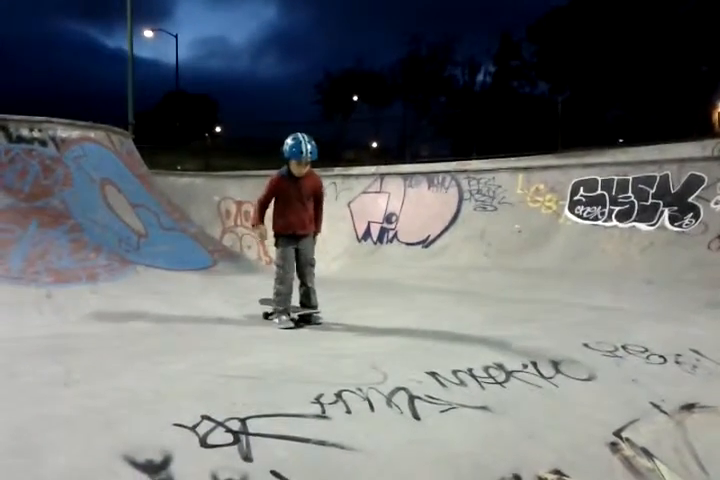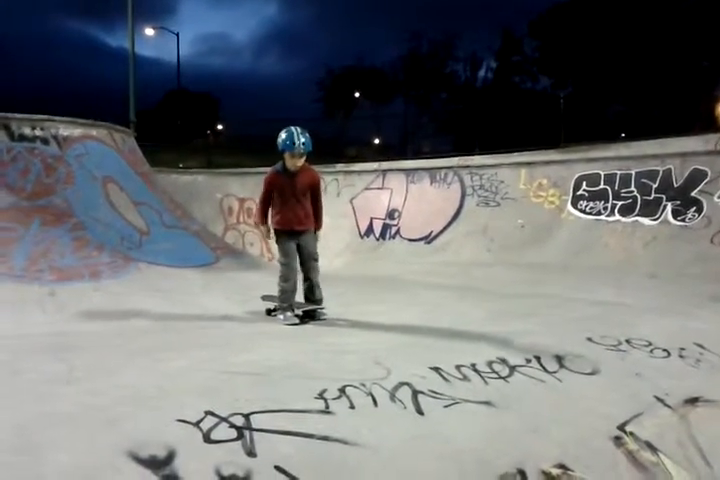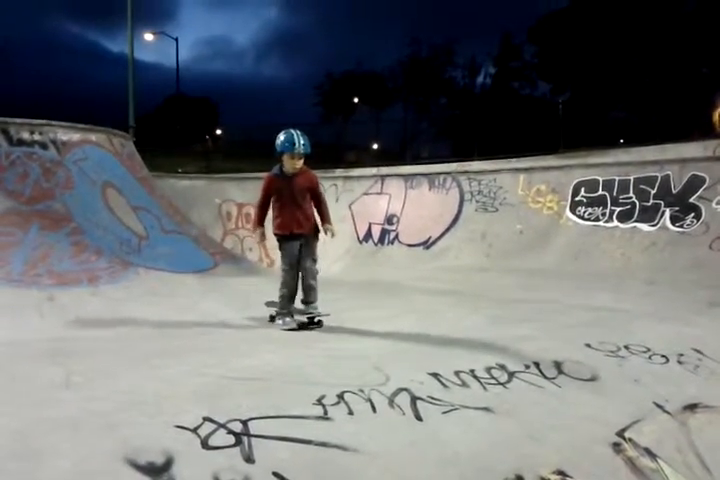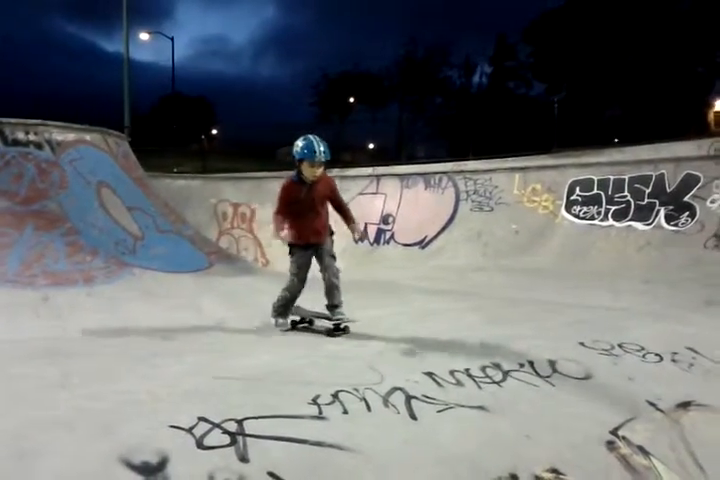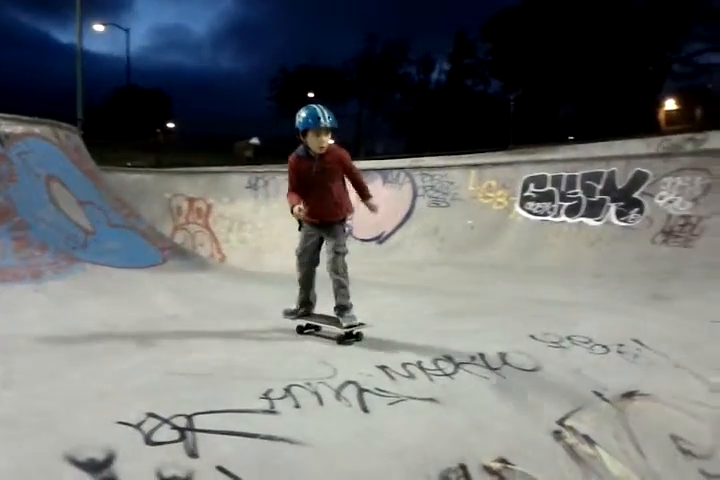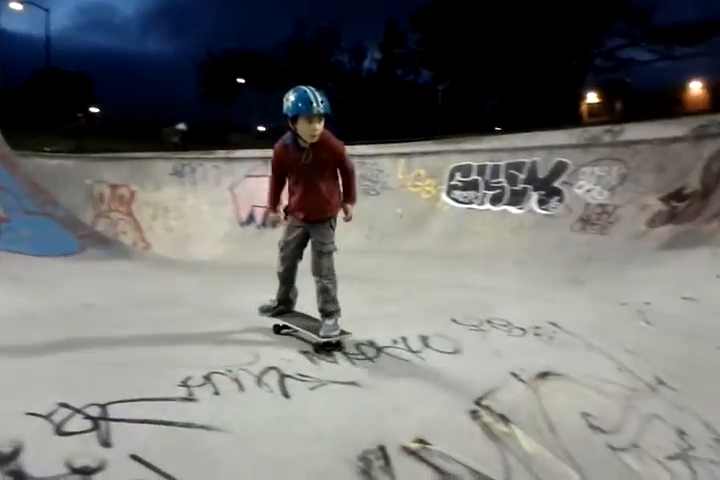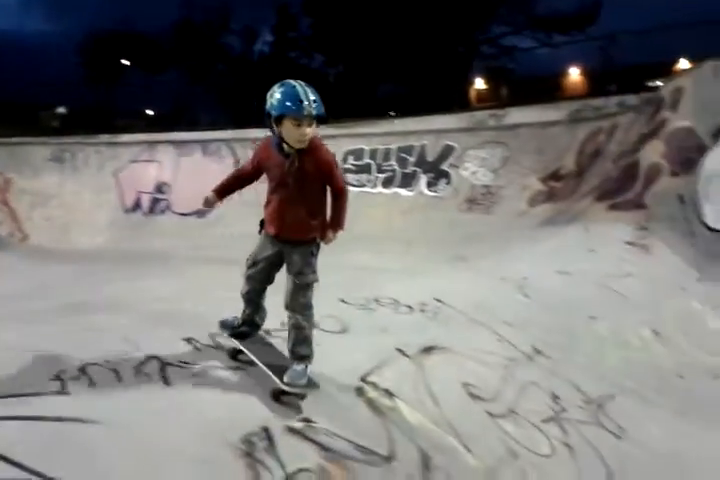
dt=0.4s
person 1, frame 1
left shoulder: (315, 181)
right shoulder: (278, 180)
left elbow: (318, 206)
right elbow: (263, 202)
left wrist: (316, 230)
right wrist: (259, 224)
left hip: (306, 234)
right hip: (284, 234)
left knee: (307, 273)
right knee: (284, 273)
left ankle: (308, 310)
right ankle: (281, 312)
person 1, frame 2
left shoulder: (312, 175)
right shoulder: (274, 175)
left elbow: (317, 202)
right elbow: (265, 200)
left wrist: (317, 227)
right wrist: (263, 223)
left hip: (307, 229)
right hip: (283, 229)
left knee: (310, 267)
right knee: (288, 269)
left ankle: (313, 304)
right ankle: (285, 309)
person 1, frame 3
left shoulder: (310, 177)
right shoulder: (272, 179)
left elbow: (319, 200)
right elbow: (263, 203)
left wrist: (326, 222)
right wrist: (260, 226)
left hip: (309, 231)
right hip: (285, 233)
left knee: (309, 269)
right knee: (290, 274)
left ankle: (310, 303)
right ankle: (284, 314)
person 1, frame 4
left shoulder: (327, 183)
right shoulder: (289, 186)
left elbow: (339, 204)
right elbow: (279, 213)
left wrist: (351, 222)
right wrist: (280, 230)
left hip: (323, 237)
right hip: (299, 241)
left knee: (330, 271)
right knee: (297, 280)
left ankle: (335, 308)
right ankle: (279, 312)
person 1, frame 5
left shoulder: (339, 155)
right shoulder: (296, 161)
left elbow: (355, 177)
right elbow: (293, 190)
left wrist: (367, 198)
right wrist: (295, 206)
left hip: (336, 220)
right hip: (311, 221)
left knee: (337, 266)
right knee: (304, 264)
left ankle: (345, 310)
right ankle: (305, 305)
person 1, frame 6
left shoulder: (332, 145)
right shoulder: (283, 148)
left elbow: (347, 171)
right elbow: (277, 180)
left wrist: (349, 201)
right wrist: (273, 208)
left hip: (324, 216)
right hip: (296, 215)
left knee: (323, 267)
right knee: (286, 260)
left ankle: (331, 315)
right ankle: (284, 300)
person 1, frame 7
left shoulder: (321, 156)
right shoulder: (267, 149)
left elbow: (340, 190)
right elbow: (247, 172)
left wrist: (334, 226)
right wrist: (219, 193)
left hip: (305, 239)
right hip: (273, 232)
left knee: (298, 300)
right knee: (253, 279)
left ankle: (300, 360)
right ankle: (250, 321)
